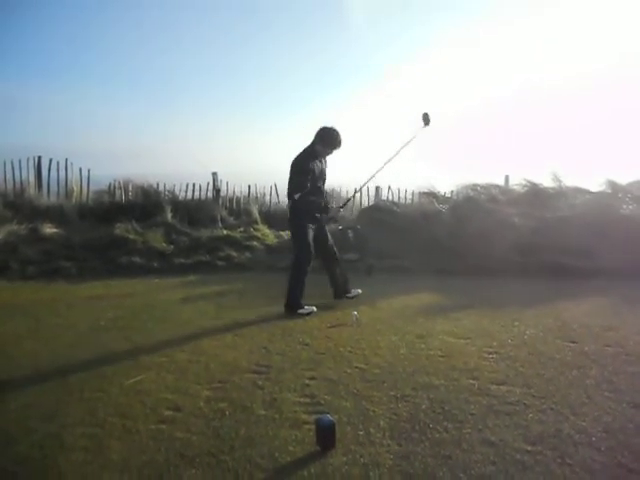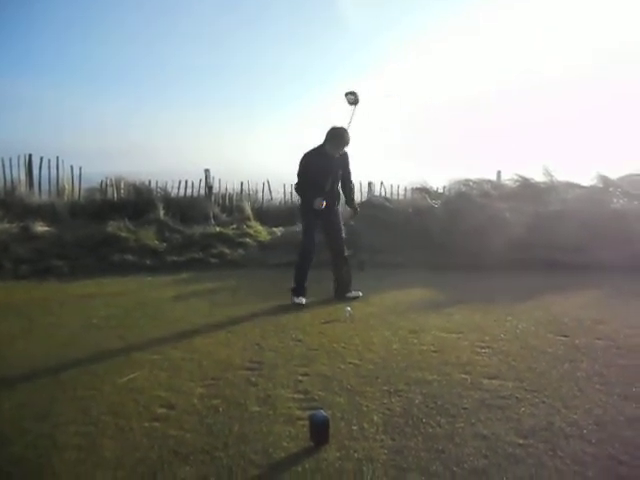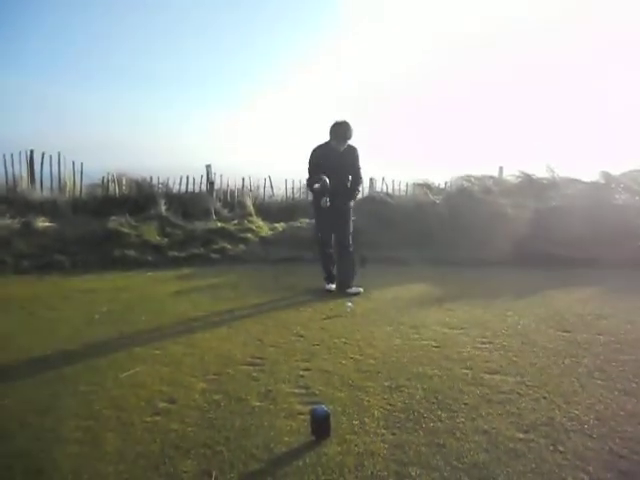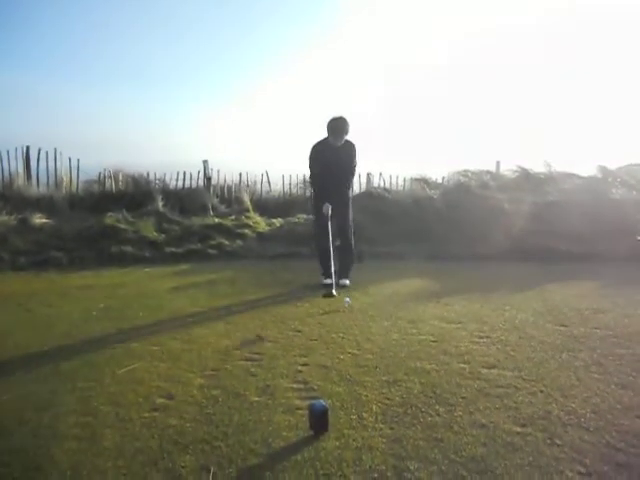
dt=0.3s
person 1, frame 1
left shoulder: (320, 160)
right shoulder: (303, 162)
right elbow: (299, 195)
left wrist: (326, 209)
right wrist: (325, 209)
left hip: (315, 216)
right hip: (301, 216)
left knee: (329, 253)
right knee: (303, 258)
left ankle: (342, 290)
right ankle: (293, 303)
person 1, frame 2
left shoulder: (343, 157)
right shoulder: (310, 158)
left elbow: (346, 182)
right elbow: (300, 186)
left wrist: (351, 202)
right wrist: (313, 200)
left hip: (332, 208)
right hip: (311, 209)
left knee: (339, 248)
right knee: (307, 249)
left ankle: (343, 289)
right ankle: (298, 291)
person 1, frame 3
left shoulder: (352, 152)
right shoulder: (318, 153)
left elbow: (356, 177)
right elbow: (312, 180)
left wrist: (351, 197)
right wrist: (321, 196)
left hip: (343, 202)
right hip: (323, 202)
left knee: (345, 243)
right knee: (325, 242)
left ankle: (345, 283)
right ankle: (330, 278)
person 1, frame 4
left shoulder: (350, 148)
right shoulder: (318, 149)
left elbow: (349, 175)
right elbow: (315, 178)
left wrist: (336, 198)
right wrist: (324, 201)
left hip: (342, 196)
right hip: (322, 197)
left knee: (346, 235)
right knee: (322, 235)
left ankle: (344, 274)
right ankle: (327, 273)
